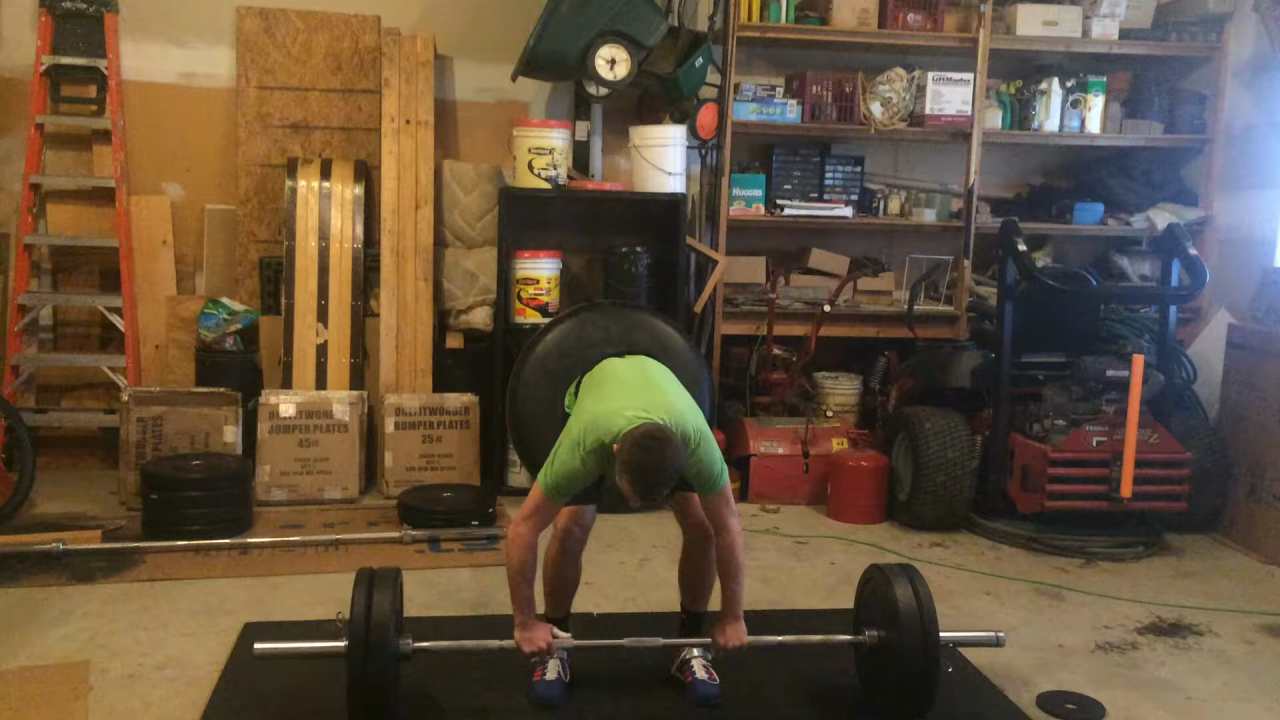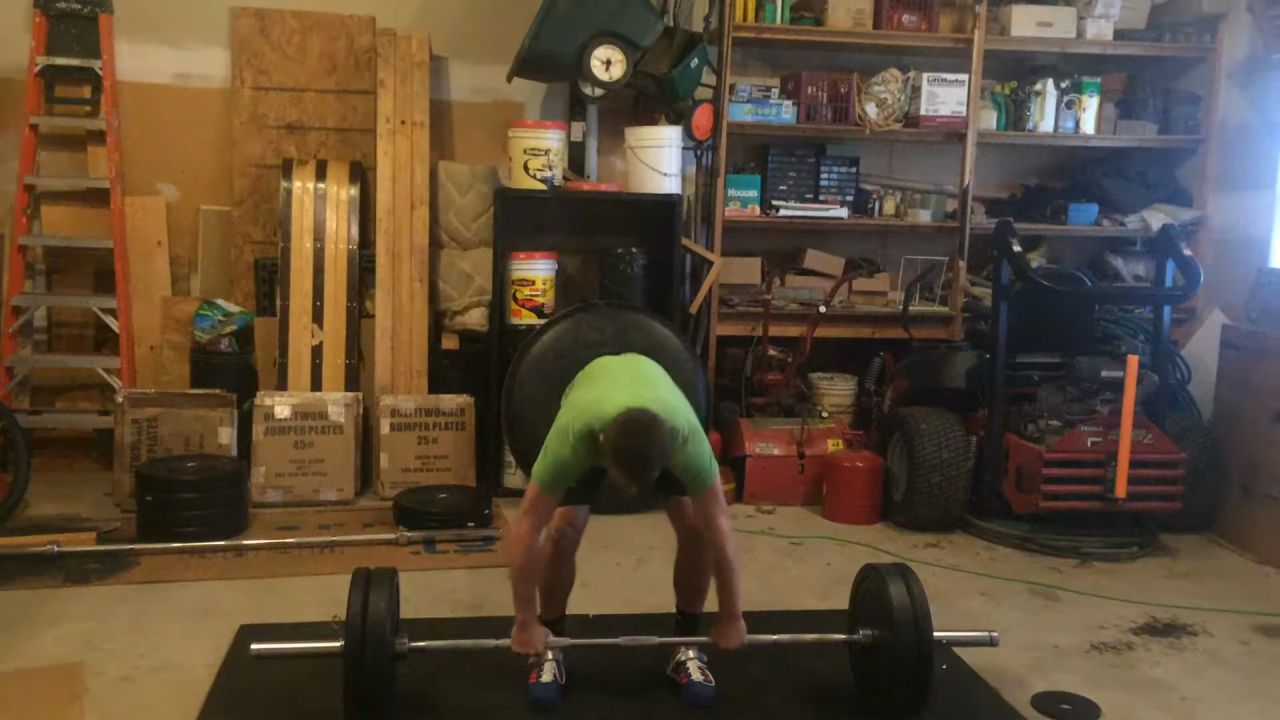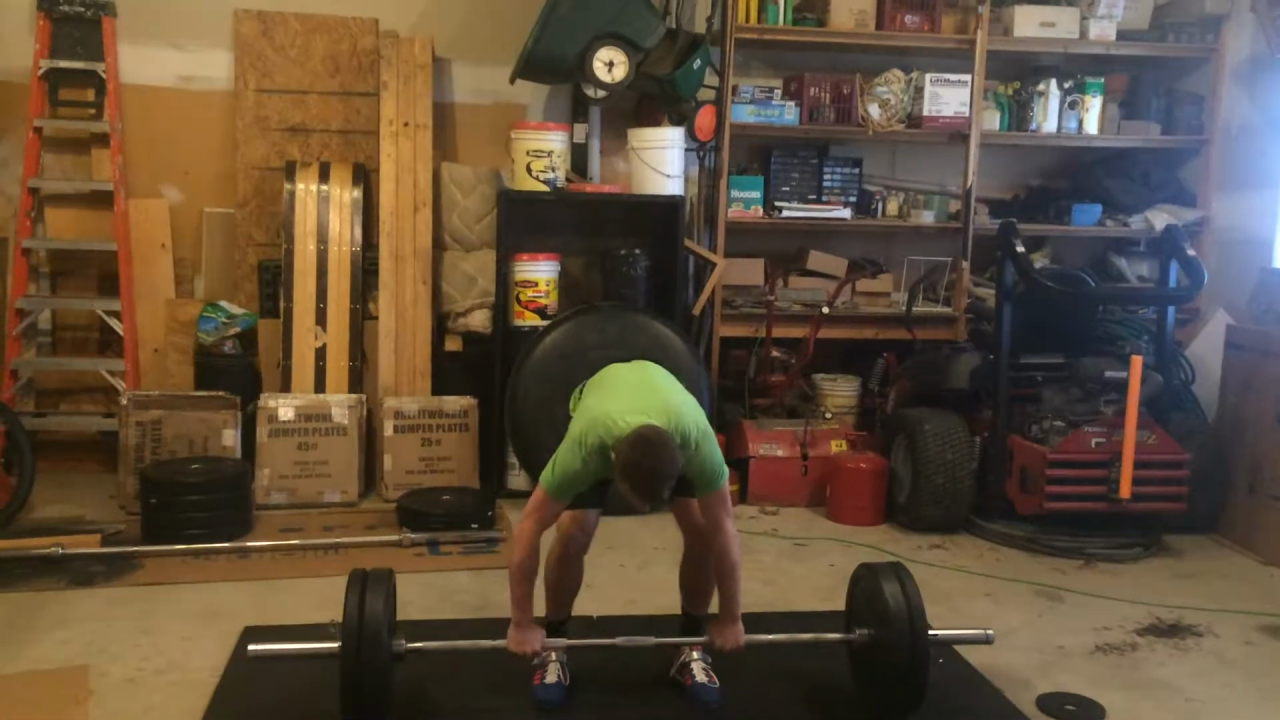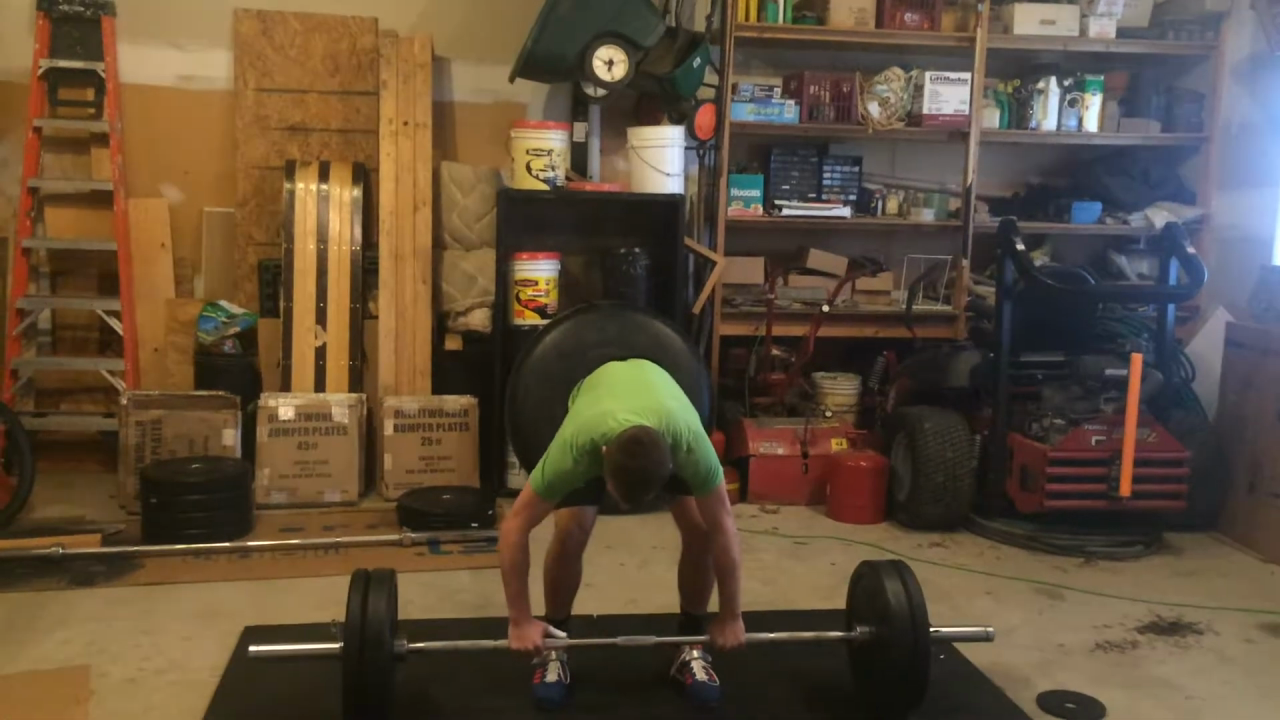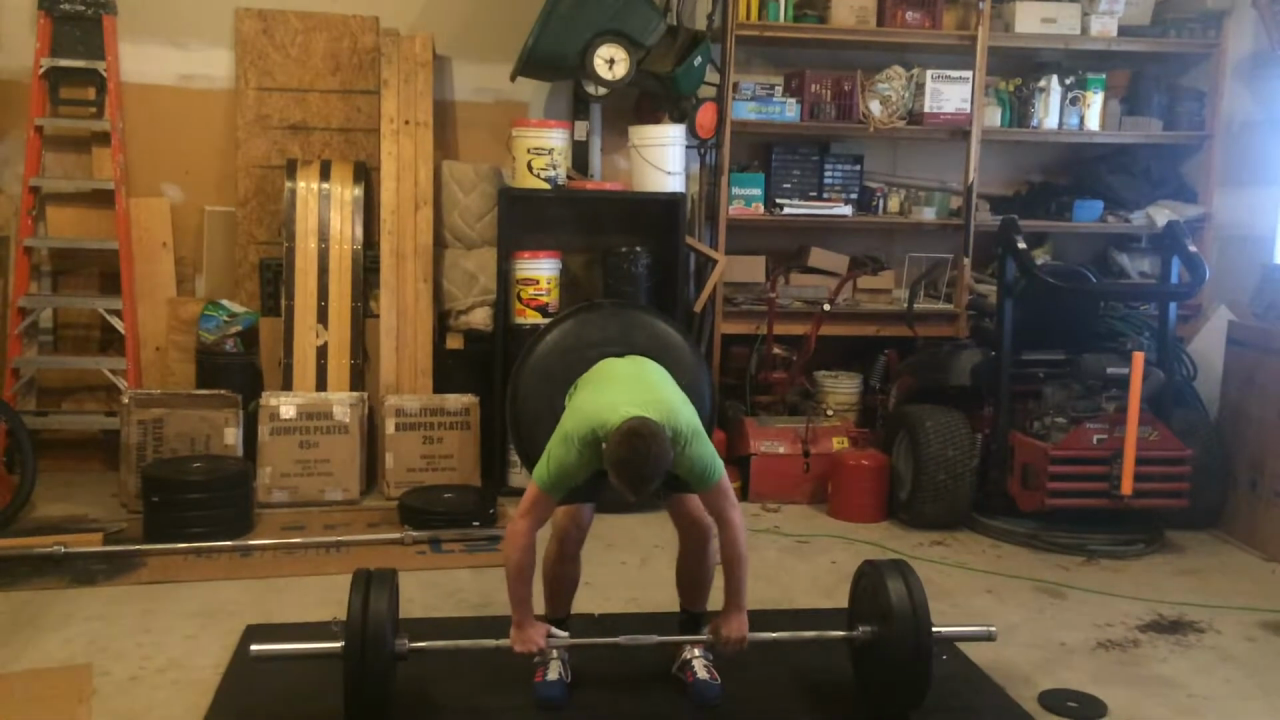
dt=0.3s
person 1, frame 1
left shoulder: (697, 444)
right shoulder: (583, 447)
left elbow: (727, 526)
right elbow: (522, 528)
left wrist: (733, 617)
right wrist: (525, 622)
left knee: (701, 527)
right knee: (569, 530)
left ankle: (691, 646)
right ankle: (555, 648)
person 1, frame 2
left shoulder: (686, 440)
right shoulder: (571, 436)
left elbow: (716, 527)
right elbow: (527, 527)
left wrist: (730, 617)
right wrist: (525, 623)
right hip: (588, 422)
left knee: (696, 529)
right knee: (562, 532)
left ankle: (686, 648)
right ankle: (550, 649)
person 1, frame 3
left shoulder: (698, 444)
right shoulder: (585, 447)
left elbow: (722, 529)
right elbow: (529, 527)
left wrist: (730, 618)
right wrist: (521, 622)
right hip: (597, 411)
left knee: (702, 531)
right knee: (571, 536)
left ankle: (691, 649)
right ankle: (553, 649)
person 1, frame 4
left shoulder: (690, 444)
right shoulder: (575, 448)
left elbow: (723, 528)
right elbow: (514, 526)
left wrist: (730, 617)
right wrist: (520, 620)
left knee: (701, 530)
right knee: (569, 534)
left ankle: (691, 647)
right ankle: (553, 650)
person 1, frame 5
left shoulder: (687, 439)
right shoulder: (575, 440)
left elbow: (731, 519)
right elbow: (521, 526)
left wrist: (735, 609)
right wrist: (522, 621)
right hip: (592, 415)
left knee: (699, 527)
right knee: (567, 531)
left ankle: (692, 645)
right ankle: (555, 649)
